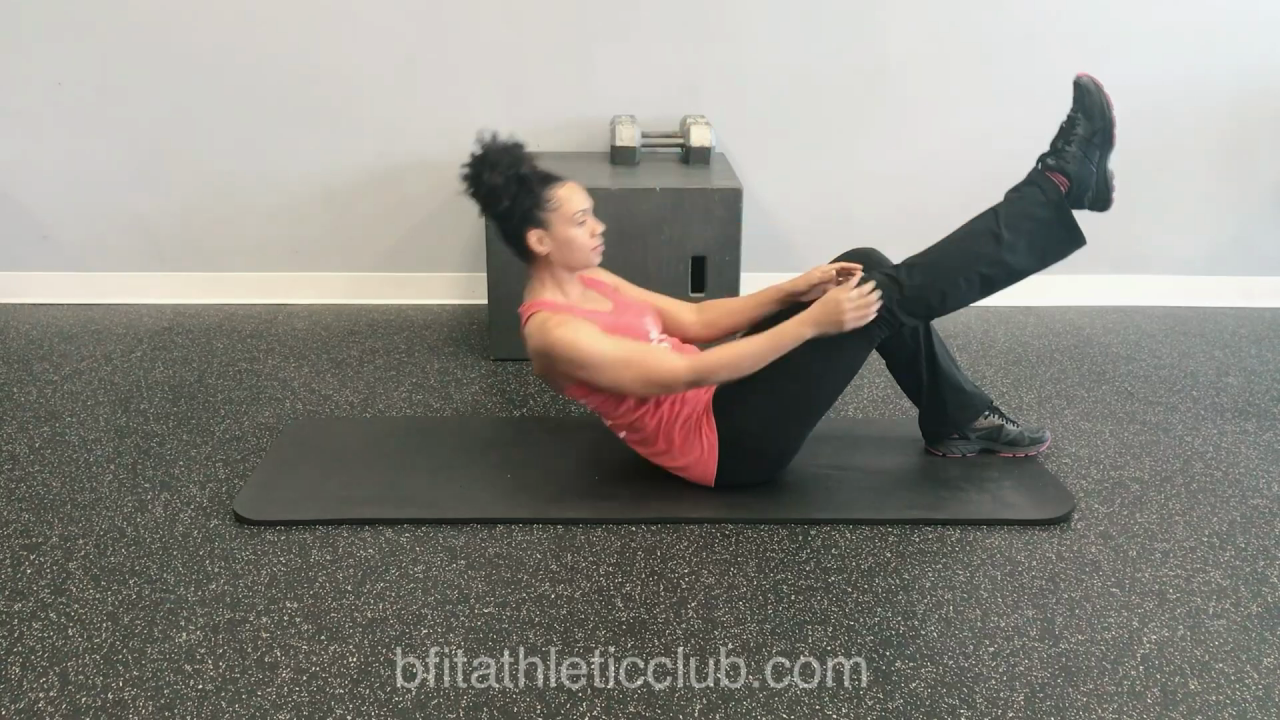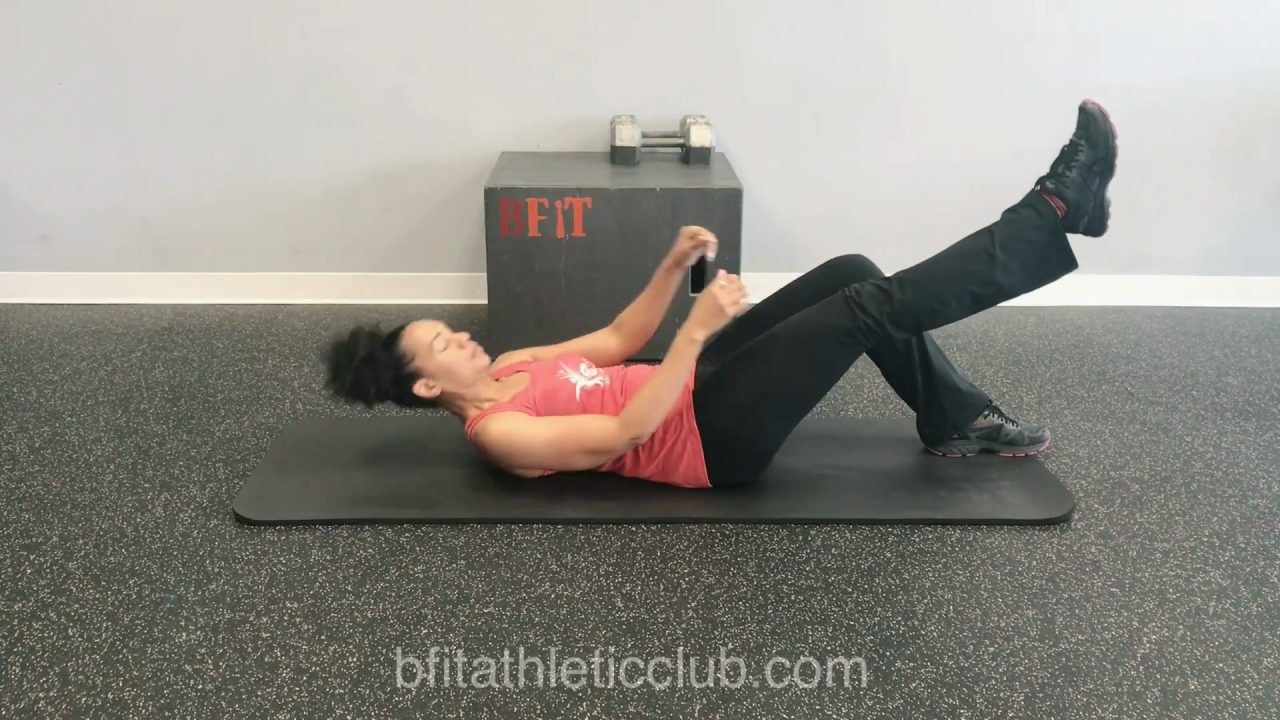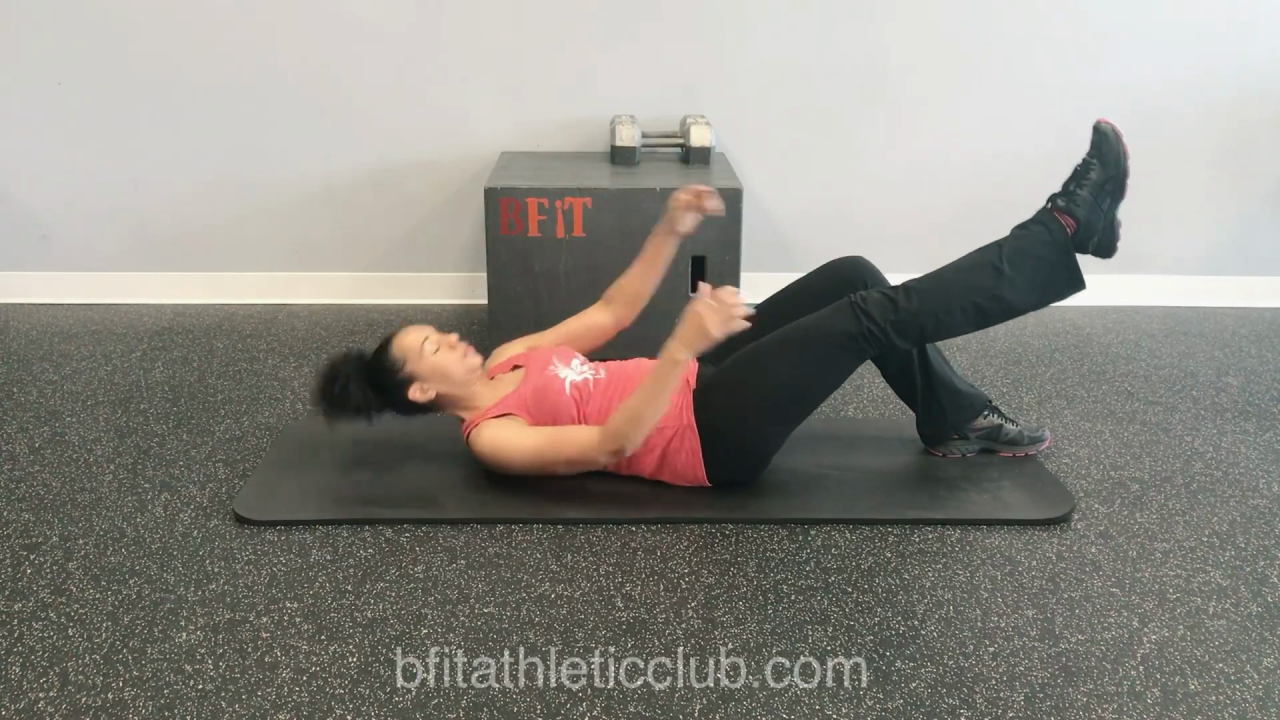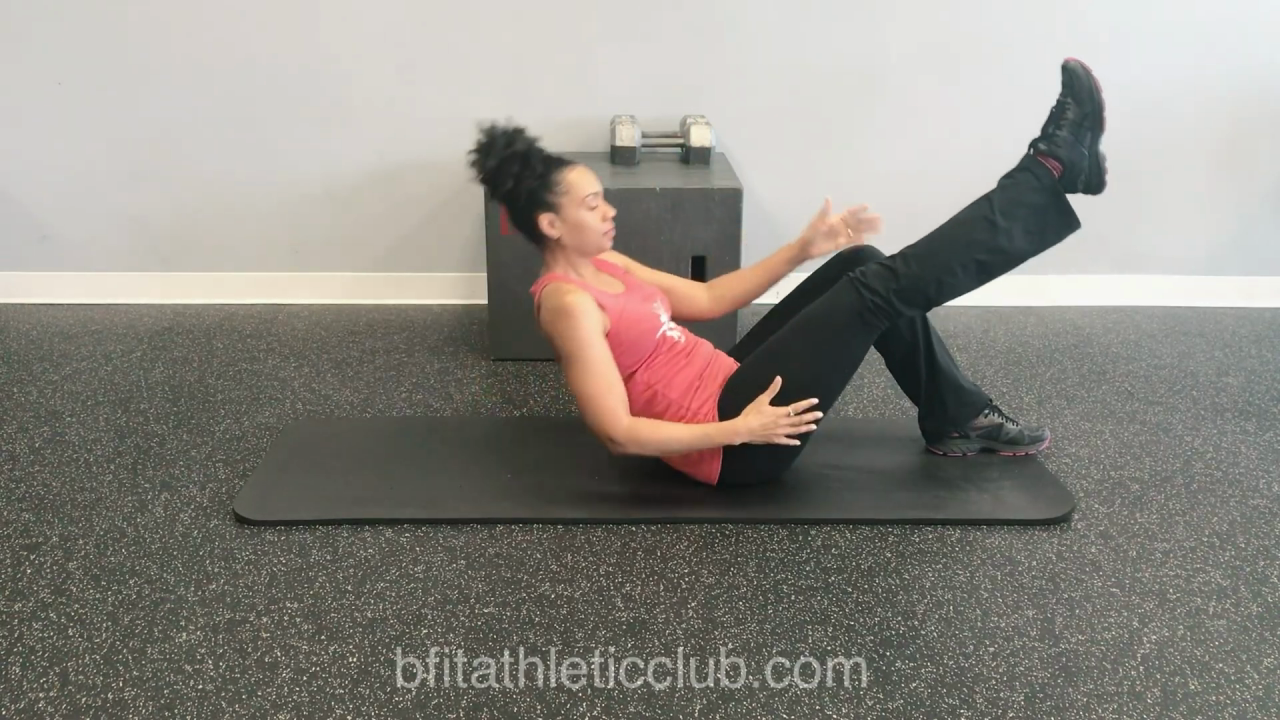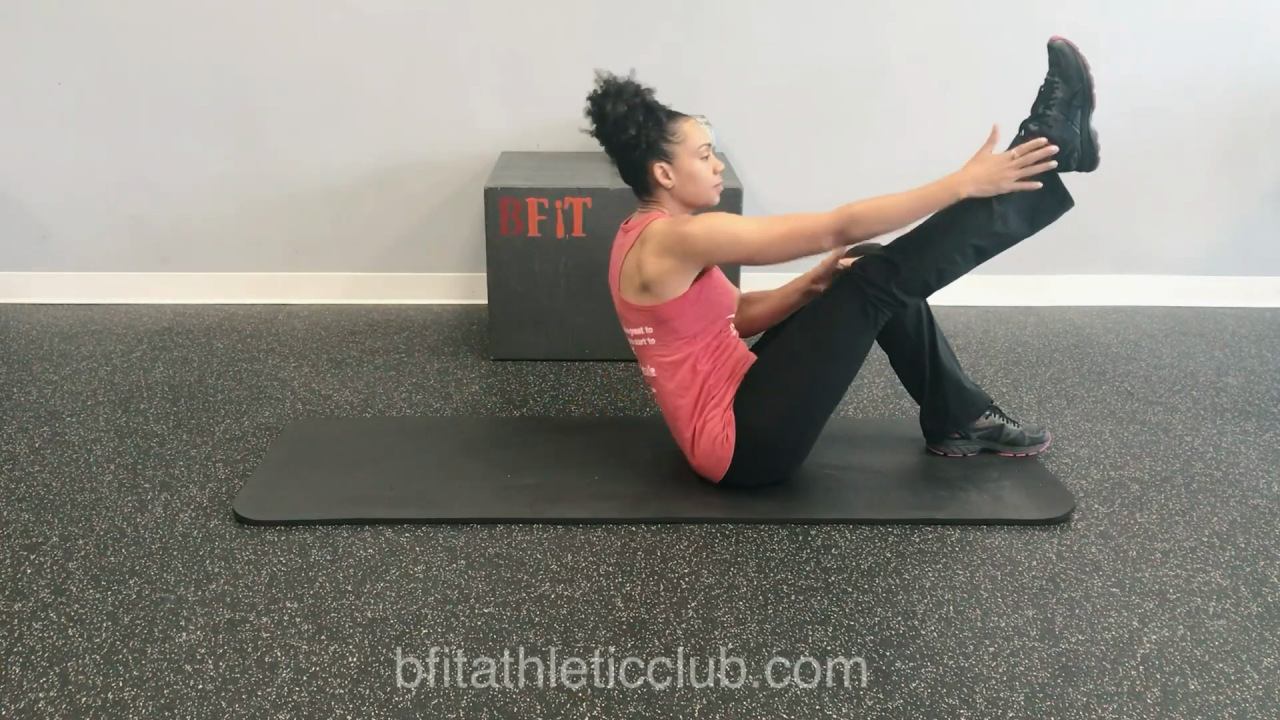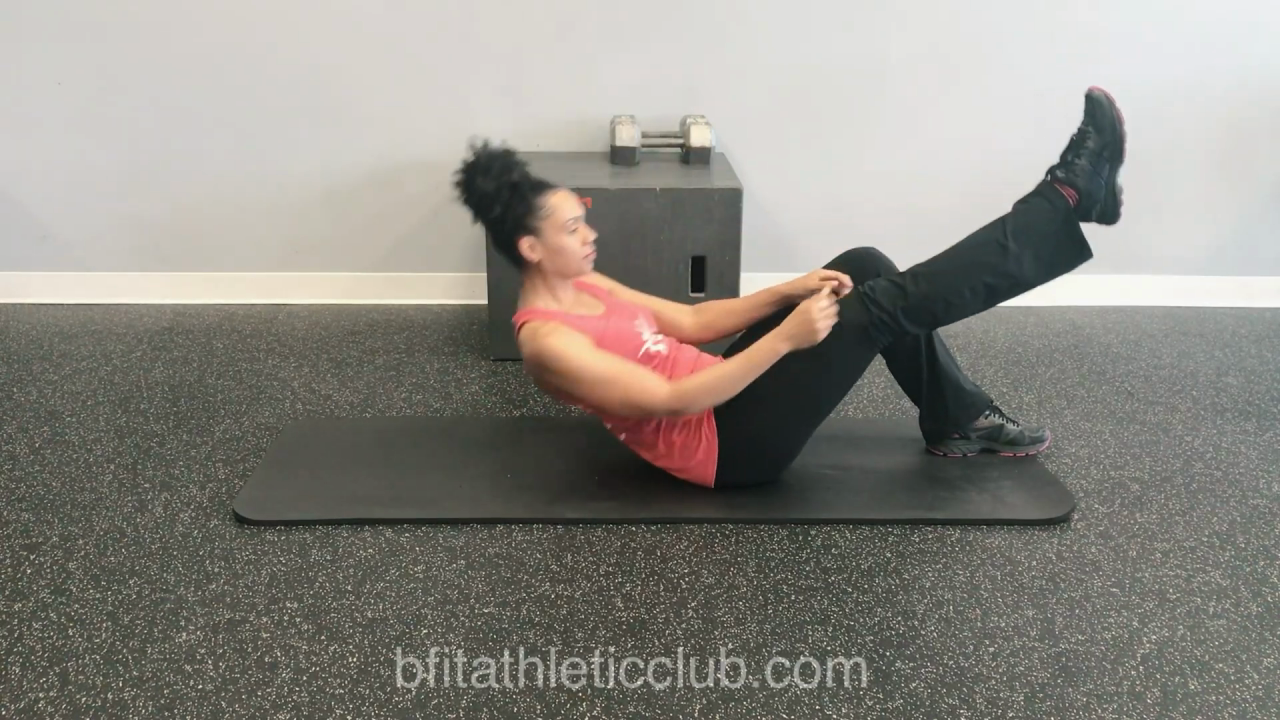
dt=0.5s
person 1, frame 1
left shoulder: (582, 278)
right shoulder: (553, 332)
left elbow: (696, 321)
right elbow: (692, 371)
left wrist: (797, 288)
right wrist: (811, 321)
left hip: (720, 395)
right hip: (727, 441)
left knee: (866, 270)
right knee: (891, 297)
left ankle: (959, 426)
right ankle: (1058, 188)
person 1, frame 2
left shoulder: (506, 371)
right shoulder: (495, 433)
left elbow: (617, 342)
right elbow: (627, 433)
left wrist: (672, 265)
right wrist: (700, 326)
left hip: (695, 394)
right hip: (709, 440)
left knee: (849, 274)
right knee: (872, 310)
left ankle: (957, 422)
right ankle: (1053, 211)
person 1, frame 3
left shoulder: (505, 360)
right shoulder: (488, 434)
left elbow: (607, 314)
right elbow: (606, 446)
left wrist: (667, 233)
right wrist: (686, 343)
left hip: (701, 391)
right hip: (712, 438)
left knee: (850, 275)
right knee: (875, 316)
left ankle: (956, 422)
right ankle: (1064, 230)
person 1, frame 4
left shoulder: (600, 264)
right shoulder: (567, 301)
left elbow: (706, 299)
right elbow: (620, 432)
left wrist: (802, 249)
right wrist: (741, 430)
left hip: (731, 387)
right hip: (731, 446)
left knee: (861, 266)
right knee: (883, 289)
left ankle: (957, 423)
right ankle: (1050, 169)
person 1, frame 5
left shoulder: (651, 234)
right shoulder: (681, 237)
right elbow: (839, 228)
left wrist: (812, 284)
right wrist: (962, 181)
left hip: (739, 405)
right hip: (746, 440)
left knee: (876, 277)
right knee: (882, 280)
left ankle: (960, 423)
right ankle: (1048, 144)
person 1, frame 6
left shoulder: (576, 285)
right shoulder: (548, 339)
left elbow: (689, 323)
right elbow: (672, 402)
left wrist: (789, 291)
right wrist: (786, 338)
left hip: (713, 403)
right hip: (725, 444)
left knee: (867, 272)
right knee: (892, 307)
left ankle: (961, 425)
right ankle: (1067, 197)
